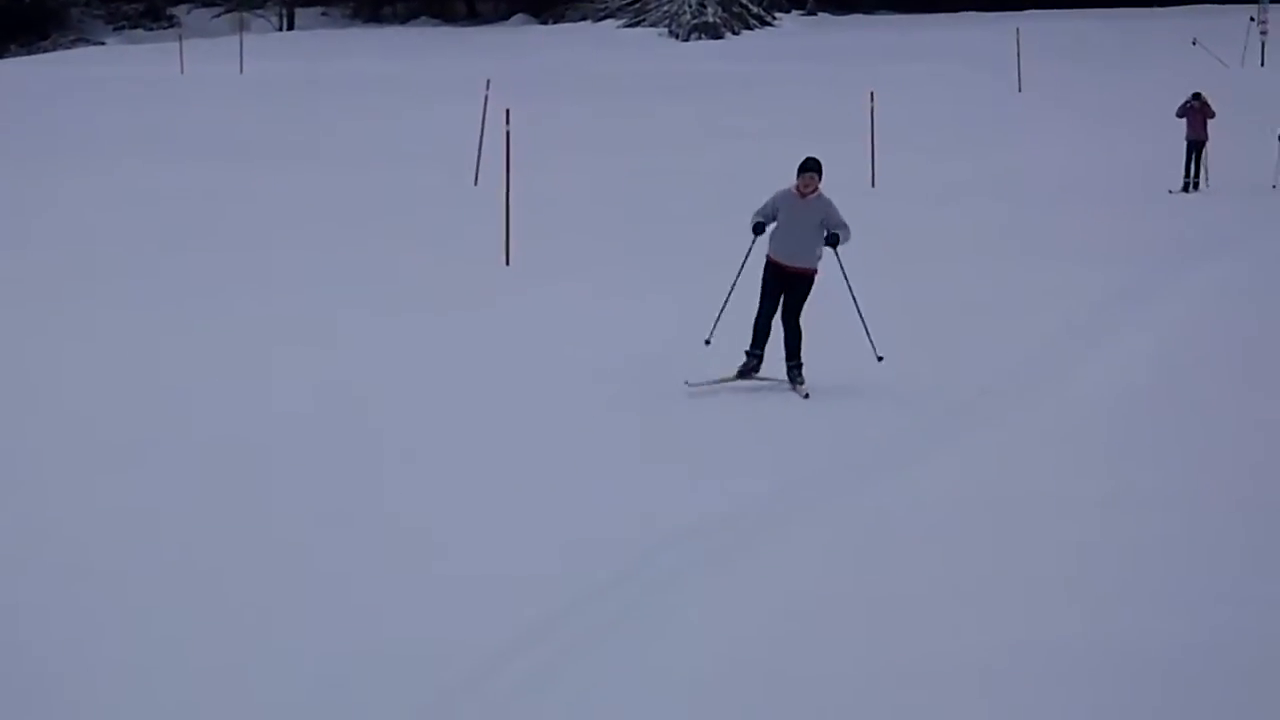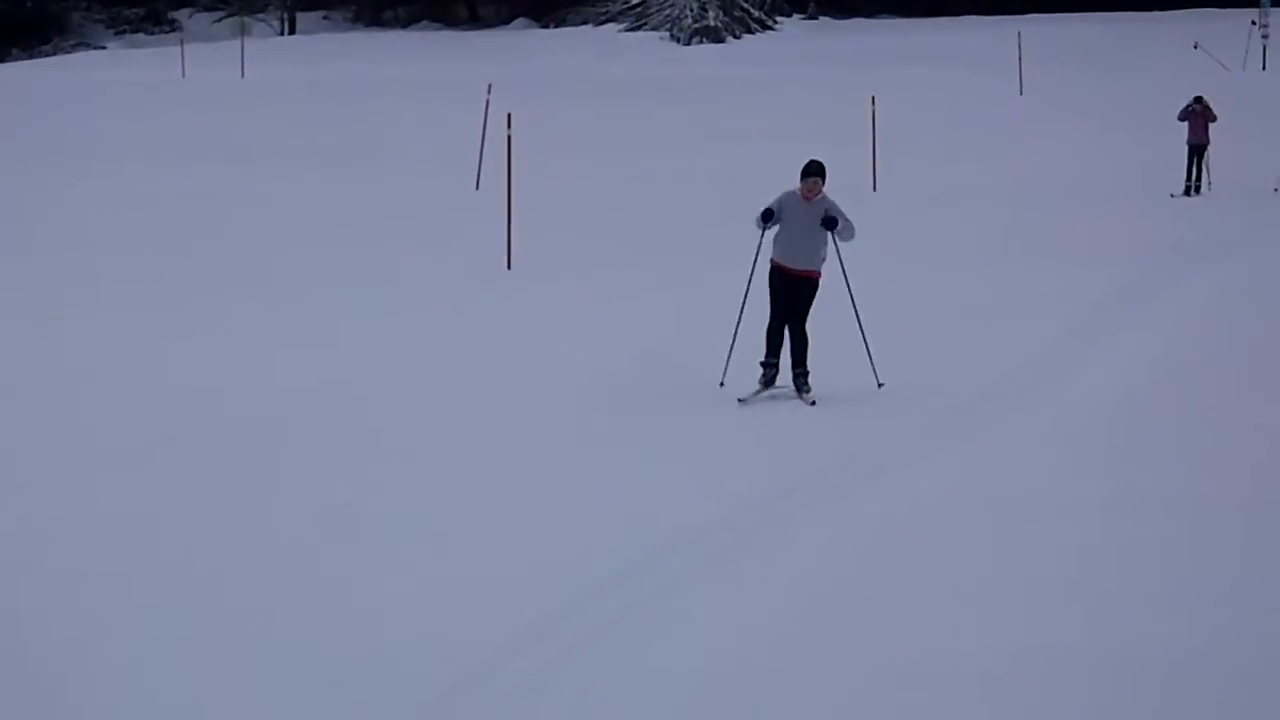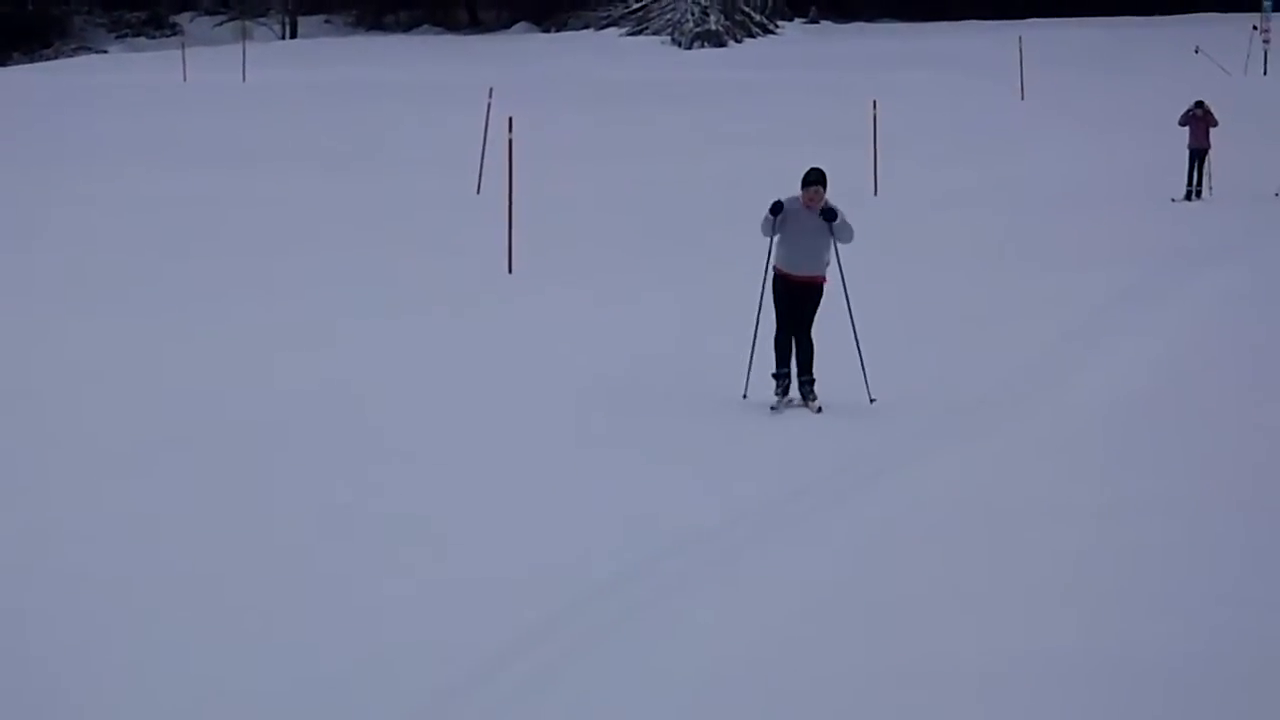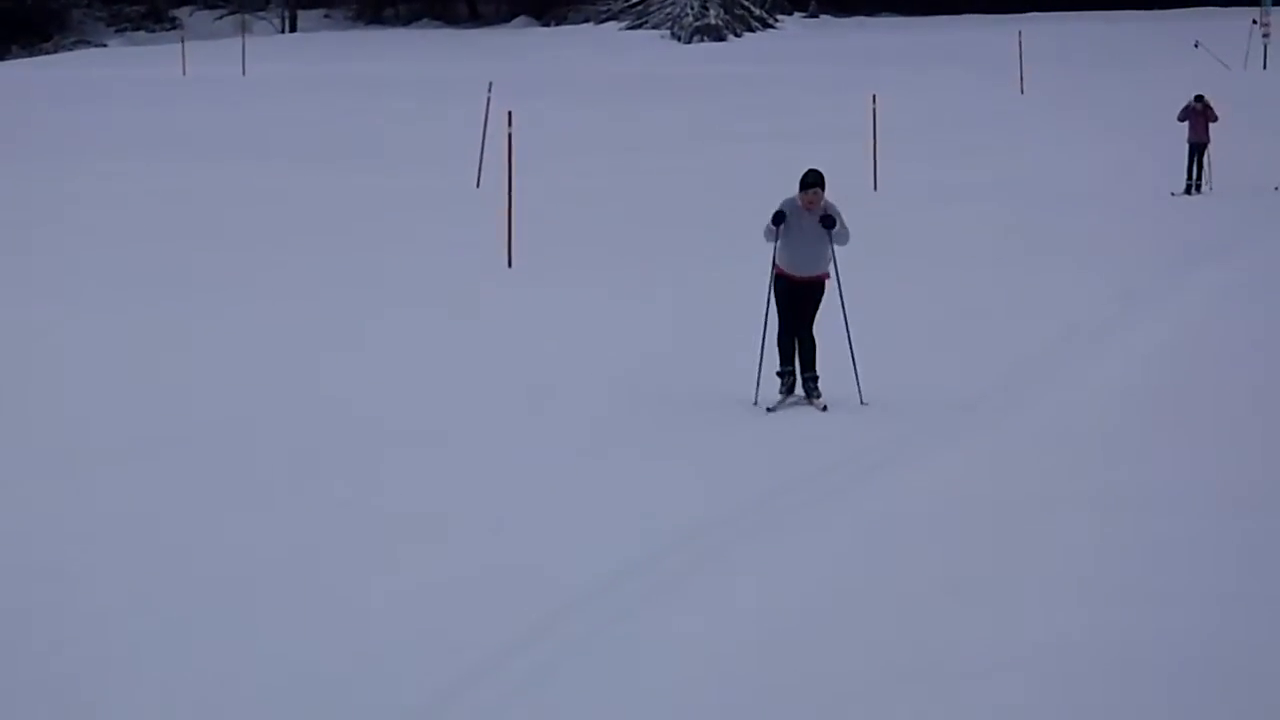
dt=0.1s
person 1, frame 1
left shoulder: (824, 205)
right shoulder: (782, 197)
left elbow: (844, 230)
right elbow: (764, 216)
left wrist: (836, 236)
right wrist: (758, 222)
left hip: (804, 271)
right hip: (775, 265)
left knee: (790, 317)
right knee: (765, 311)
left ankle: (794, 367)
right ankle: (754, 359)
person 1, frame 2
left shoulder: (827, 205)
right shoulder: (787, 198)
left elbow: (848, 230)
right elbow: (762, 223)
left wrist: (836, 223)
right wrist: (765, 217)
left hip: (808, 274)
right hip: (780, 269)
left knee: (797, 323)
right knee: (777, 319)
left ankle: (800, 375)
right ankle: (770, 368)
person 1, frame 3
left shoulder: (830, 210)
right shoulder: (788, 205)
left elbow: (847, 236)
right elbow: (766, 231)
left wrist: (834, 221)
right wrist: (772, 215)
left hip: (812, 281)
right hip: (783, 277)
left knee: (802, 331)
right knee: (784, 327)
left ankle: (806, 382)
right ankle: (783, 377)
person 1, frame 4
left shoulder: (830, 210)
right shoulder: (788, 206)
left elbow: (843, 239)
right elbow: (769, 236)
left wrist: (833, 226)
right wrist: (775, 223)
left hip: (814, 279)
right hip: (785, 276)
left knee: (803, 328)
right knee: (786, 326)
left ankle: (809, 379)
right ankle: (787, 375)
